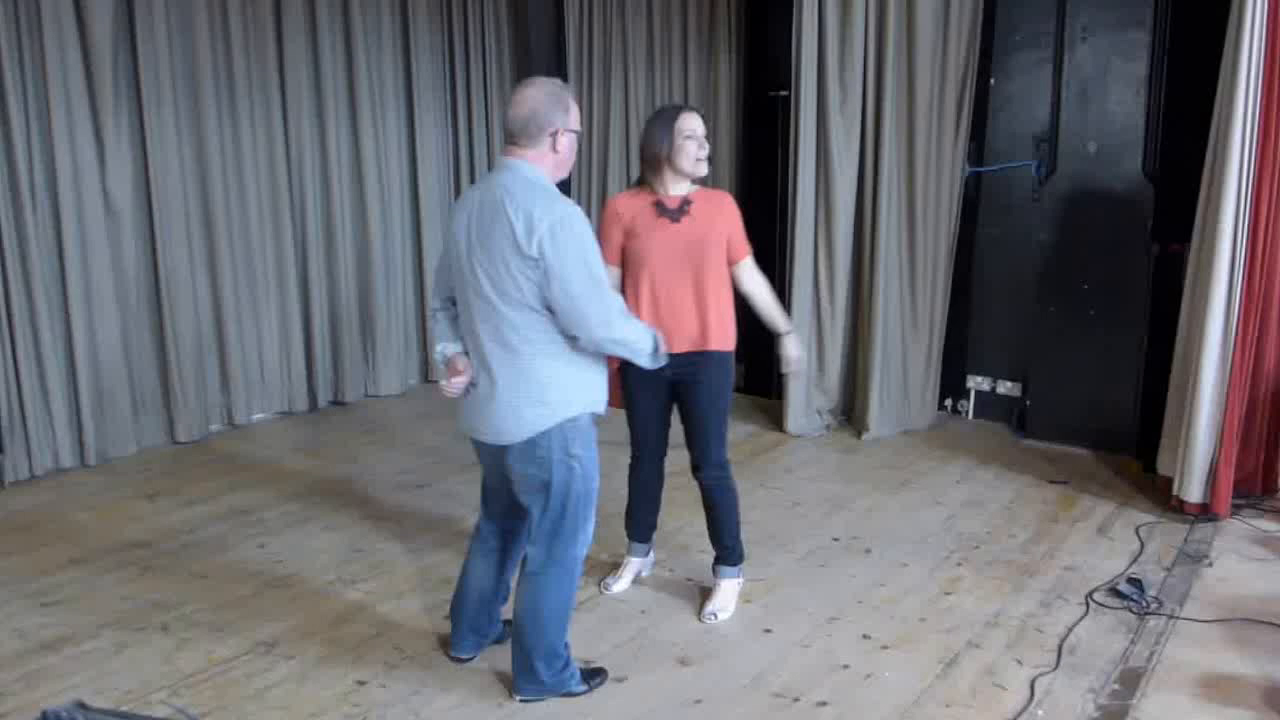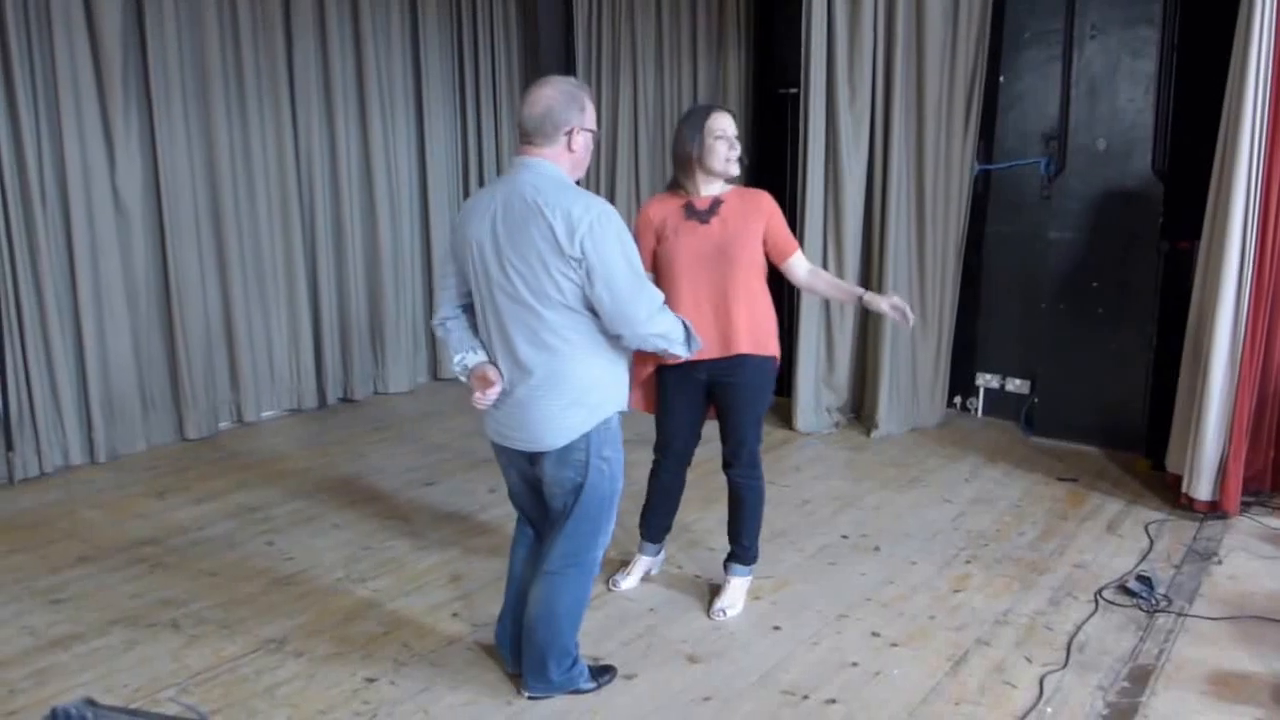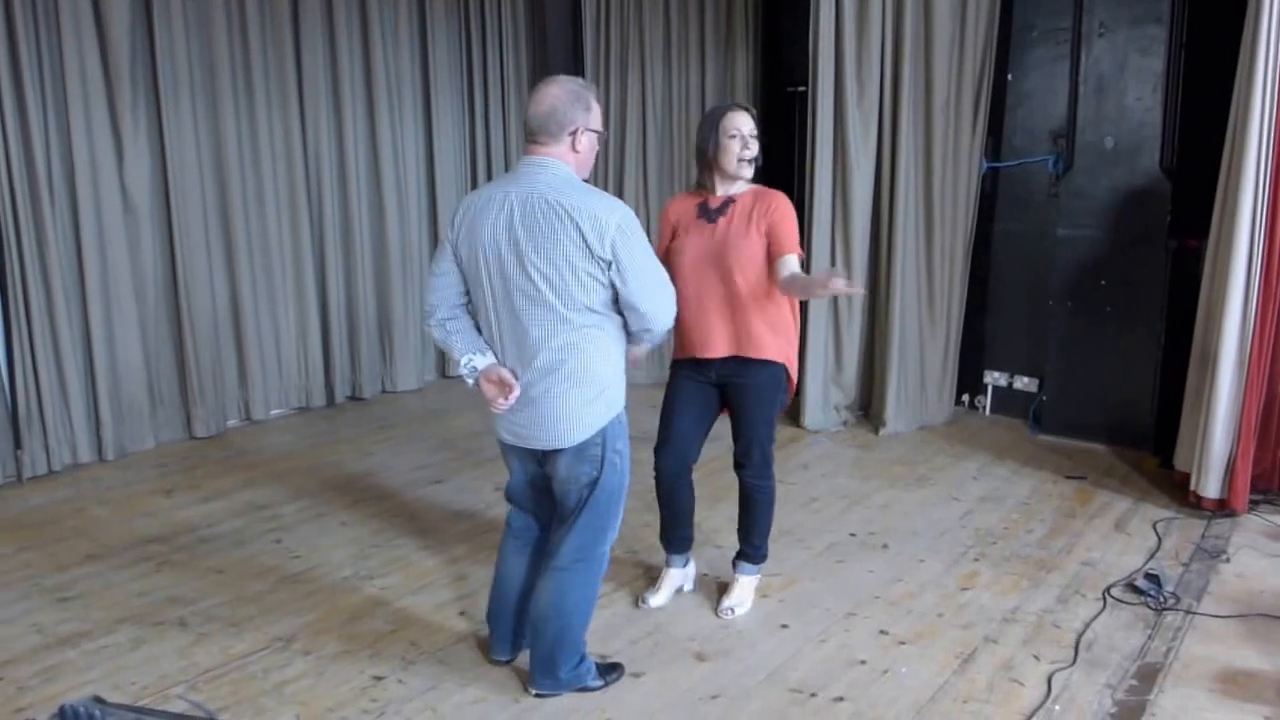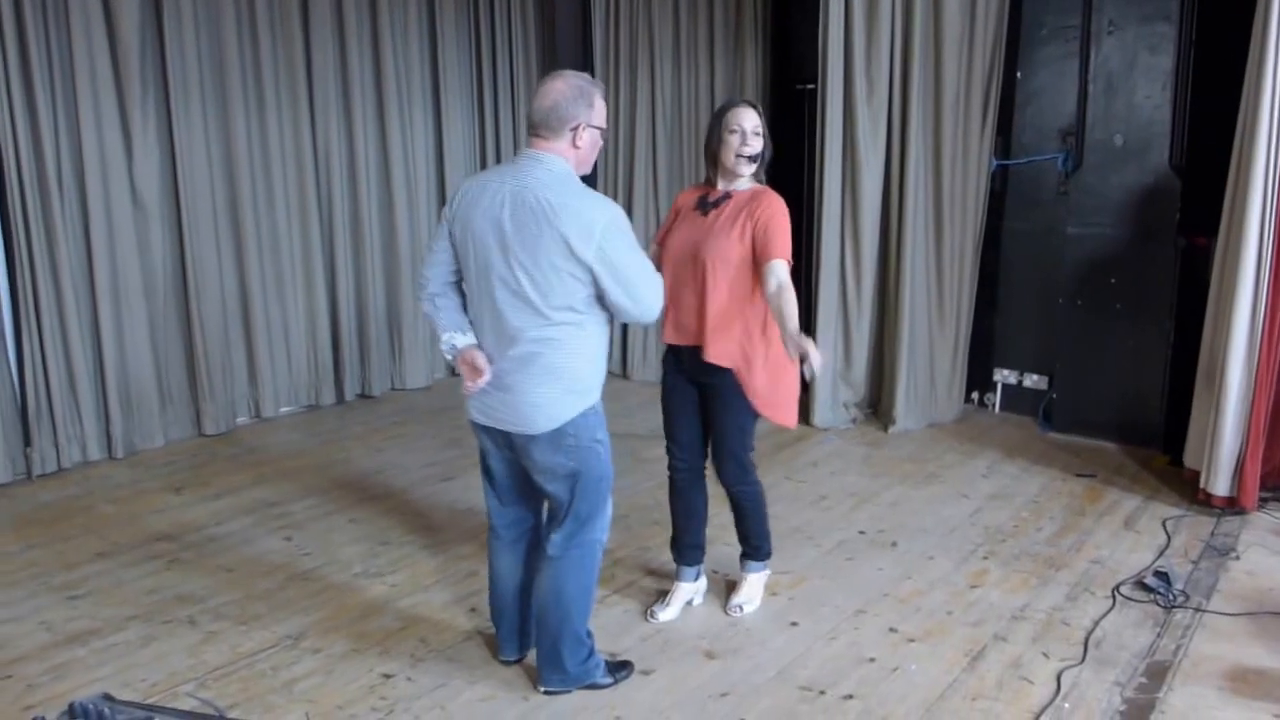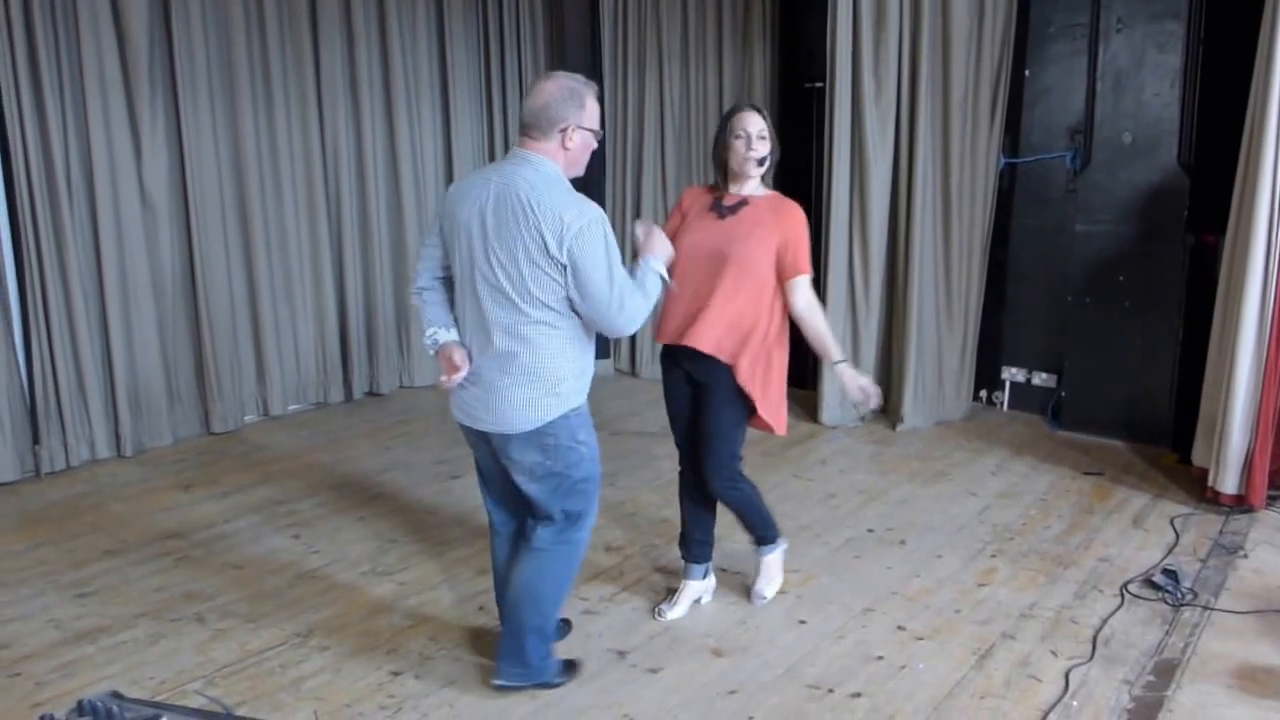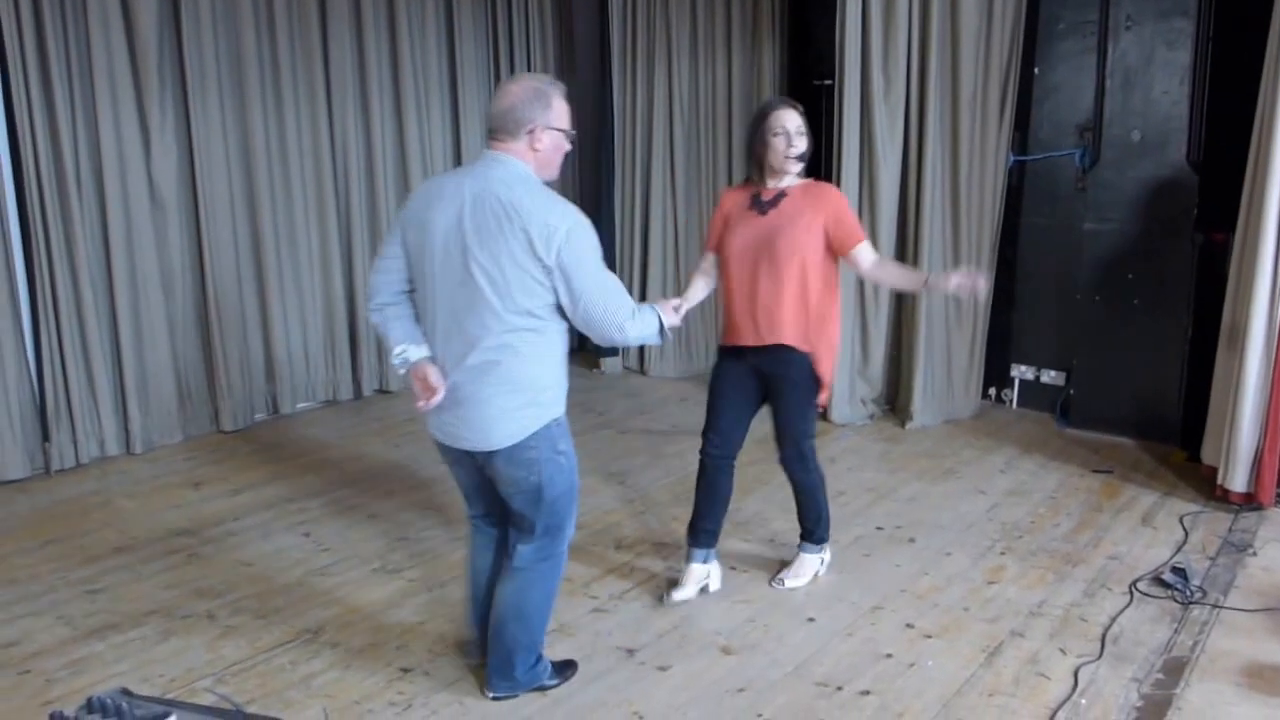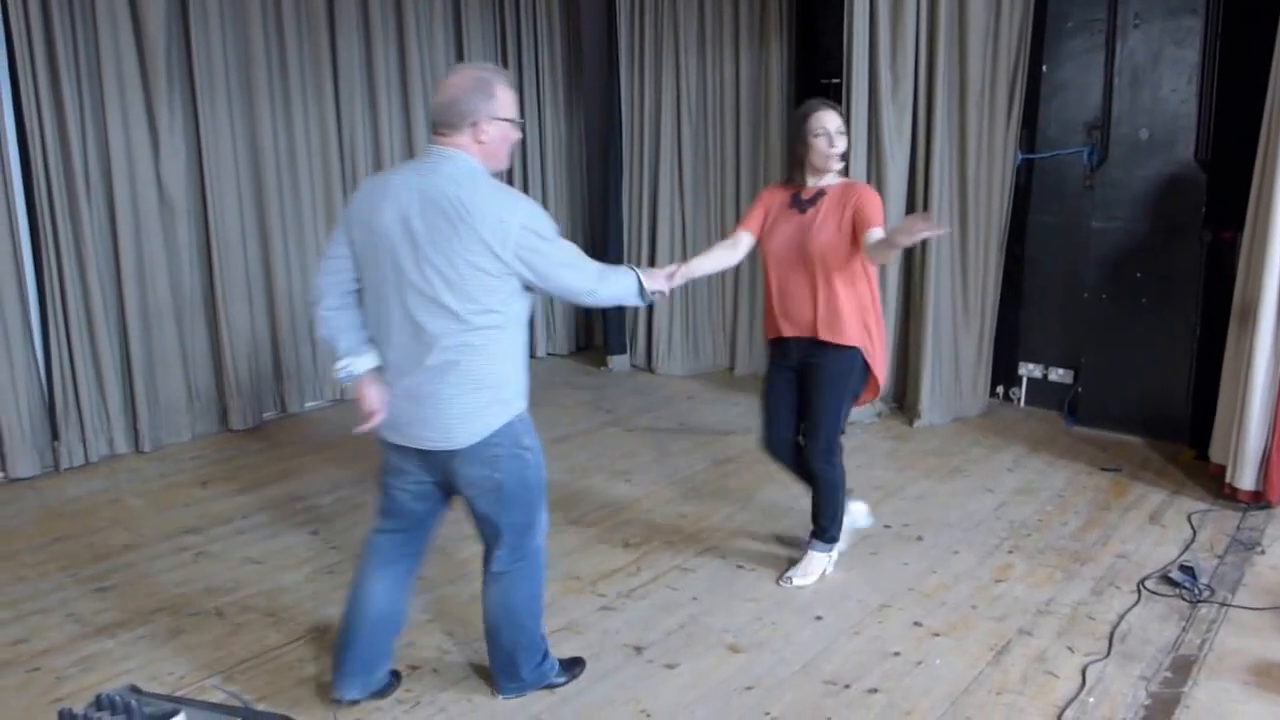
dt=0.3s
person 1, frame 1
left shoulder: (469, 205)
right shoulder: (552, 214)
left elbow: (443, 300)
right elbow: (596, 322)
left wrist: (454, 355)
right wrist: (652, 346)
left hip: (487, 410)
right hip: (547, 415)
left knee: (501, 521)
right knee: (557, 543)
left ankle: (470, 631)
right ankle: (542, 672)
person 1, frame 2
left shoulder: (476, 210)
right shoulder: (584, 212)
left elbow: (449, 310)
right elbow: (637, 319)
left wrist: (475, 363)
right wrist: (683, 337)
left hip: (508, 416)
right hip: (576, 418)
left knee: (535, 529)
right knee: (575, 545)
left ankle: (514, 643)
right ankle: (549, 670)
person 1, frame 3
left shoulder: (473, 209)
right shoulder: (602, 213)
left elbow: (443, 311)
right elbow: (657, 314)
left wrist: (483, 365)
right wrist: (625, 337)
left hip: (514, 414)
right hip: (586, 415)
left knee: (527, 523)
right knee: (582, 541)
left ankle: (505, 636)
right ankle: (557, 668)
person 1, frame 4
left shoulder: (472, 193)
right shoulder: (592, 213)
left elbow: (436, 284)
right elbow: (645, 305)
left wrist: (464, 345)
right wrist: (598, 289)
left hip: (491, 400)
right hip: (560, 407)
left knee: (510, 520)
right knee: (576, 531)
left ankle: (512, 636)
right ankle: (567, 664)
person 1, frame 5
left shoulder: (464, 192)
right shoulder: (573, 214)
left elbow: (429, 280)
right elbow: (617, 318)
left wrist: (446, 340)
right wrist: (653, 263)
left hip: (474, 400)
right hip: (542, 407)
left knee: (512, 521)
right knee: (563, 524)
left ankle: (525, 623)
right ankle: (523, 659)
person 1, frame 6
left shoulder: (426, 198)
right shoulder: (556, 219)
left elbow: (385, 296)
right elbow: (607, 323)
left wrist: (417, 358)
right wrist: (657, 319)
left hip: (451, 414)
right hip: (523, 418)
left knee: (490, 527)
right knee: (540, 538)
left ankle: (490, 638)
right ankle: (514, 669)
person 1, frame 7
left shoulder: (372, 195)
right shoulder: (505, 211)
left elbow: (331, 297)
right elbow: (579, 277)
left wrist: (362, 370)
right wrist: (641, 281)
left hip: (403, 415)
right hip: (483, 418)
left knee: (396, 537)
right knee: (516, 543)
left ankle: (357, 673)
right ankle: (522, 668)
person 2, frame 1
left shoulder: (721, 205)
right shoulder: (624, 207)
left elbow: (748, 275)
right elbow: (608, 285)
left wrist: (785, 331)
left hip: (707, 356)
right hip: (644, 357)
left knee: (711, 464)
right knee: (646, 458)
left ankle: (730, 572)
right ankle: (640, 551)
person 2, frame 2
left shoulder: (758, 205)
right shoulder: (657, 212)
left elbow: (803, 272)
left wrist: (866, 298)
right wrist: (647, 347)
left hip: (745, 358)
right hip: (680, 361)
left knee: (742, 465)
right knee: (670, 458)
left ankle: (740, 571)
right ankle: (649, 550)
person 2, frame 3
left shoulder: (771, 205)
right shoulder: (678, 211)
left elbow: (789, 277)
left wrist: (816, 286)
left hip: (759, 360)
right hip: (695, 361)
left knee: (753, 467)
right knee: (668, 461)
left ankle: (747, 569)
right ankle: (676, 563)
person 2, frame 4
left shoulder: (766, 206)
right shoulder: (686, 202)
left elbow: (776, 282)
right elbow: (655, 265)
left wrist: (794, 336)
left hip: (737, 360)
right hip: (682, 354)
left knee: (733, 468)
right knee: (683, 465)
left ankle: (755, 568)
right ankle: (689, 576)
person 2, frame 5
left shoulder: (785, 215)
right shoulder: (691, 203)
left elbow: (801, 299)
right elbow: (661, 270)
left wrist: (839, 363)
left hip: (734, 359)
right hip: (679, 353)
left knee: (718, 470)
right knee: (691, 466)
left ankle: (769, 548)
right ankle: (697, 574)
person 2, frame 6
left shoulder: (824, 199)
right shoulder: (731, 202)
left elbow: (870, 264)
right elbow: (710, 271)
left wrist: (932, 282)
right wrist: (676, 309)
left hip: (796, 347)
right hip: (738, 349)
left knee: (795, 453)
right knee: (716, 448)
left ankle: (815, 549)
right ankle: (701, 562)
person 2, frame 7
left shoulder: (859, 197)
right shoulder: (773, 199)
left elbow: (876, 245)
right elbow: (734, 249)
left wrist: (896, 237)
right wrist: (678, 273)
left hip: (839, 342)
right hip: (786, 341)
left knee: (821, 444)
right knee: (778, 440)
left ankle: (825, 546)
right ankle: (843, 507)
